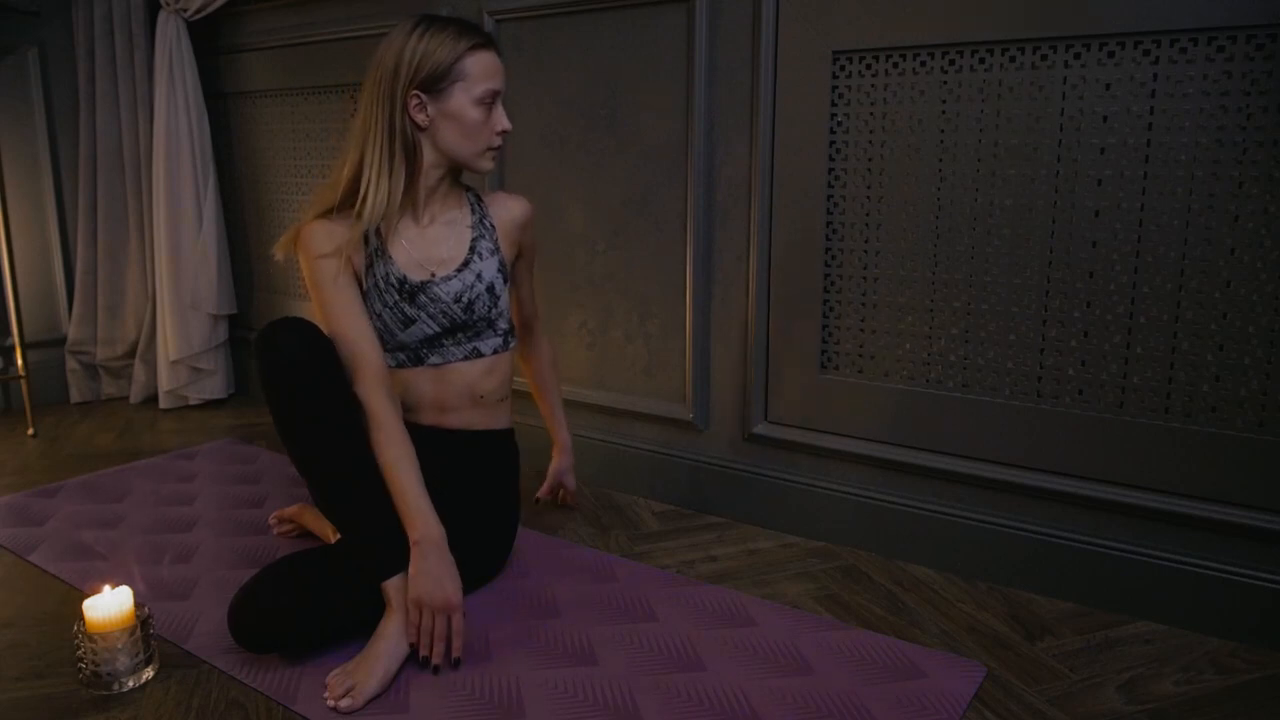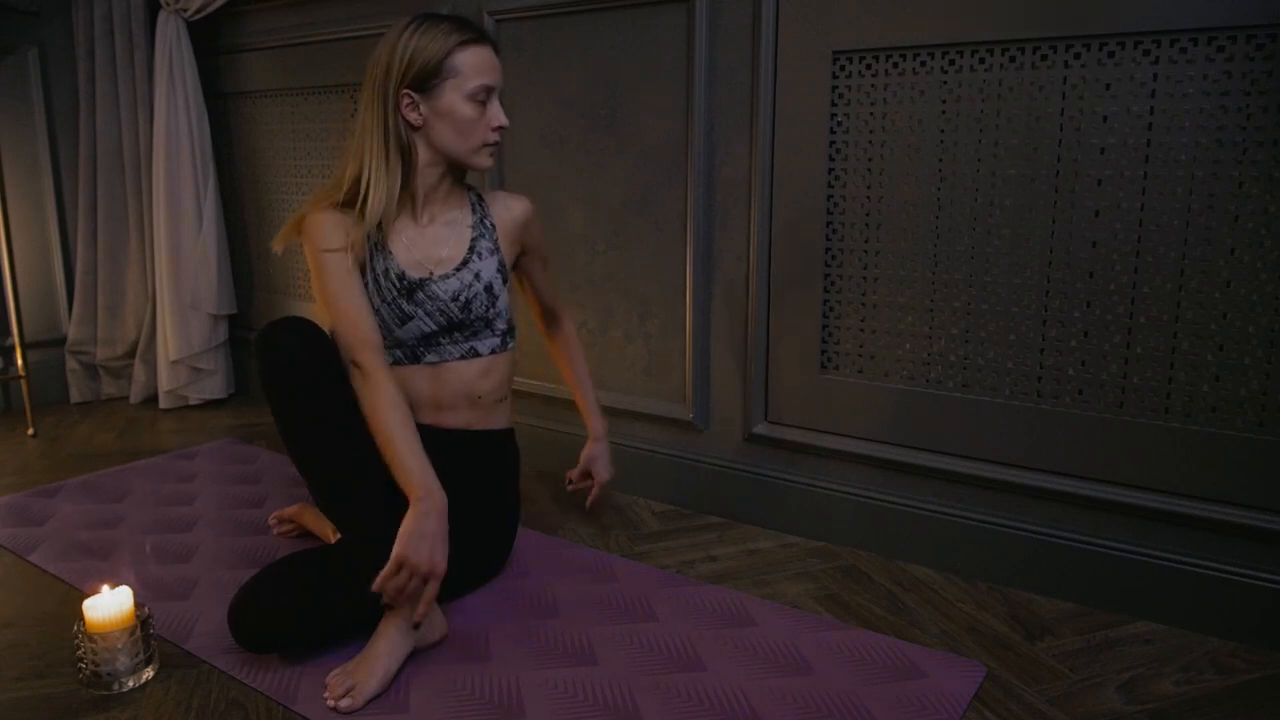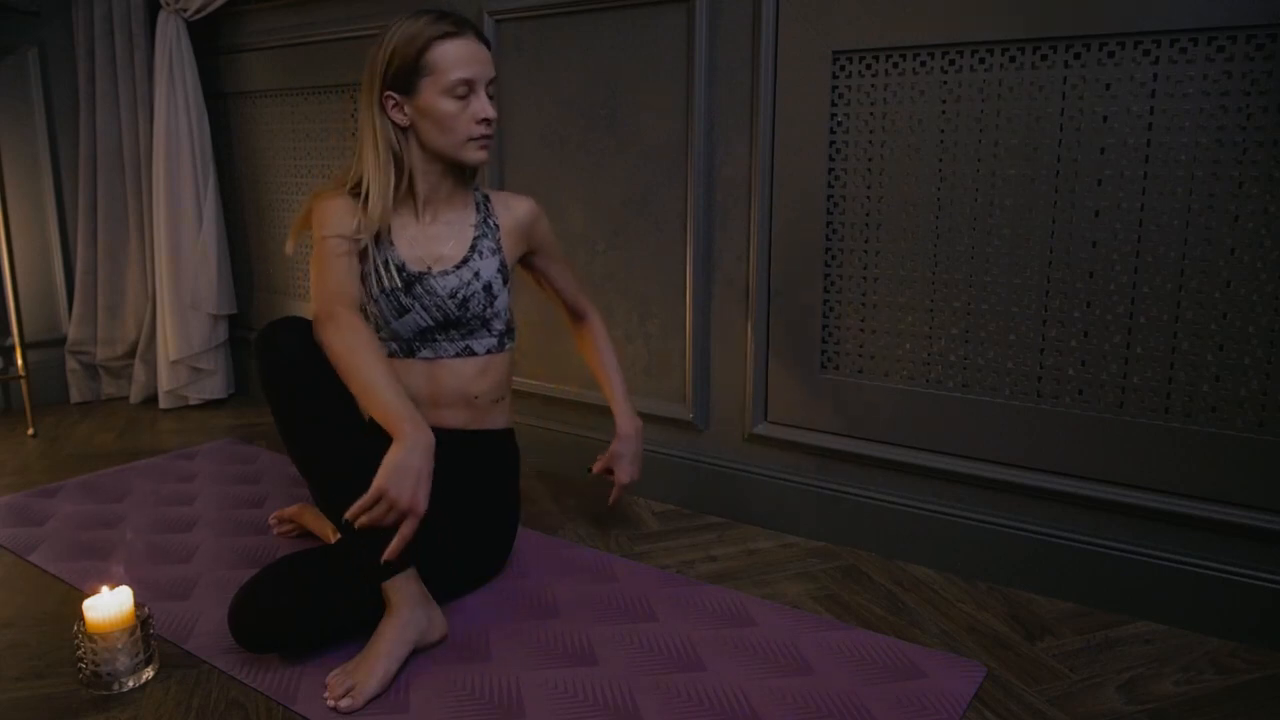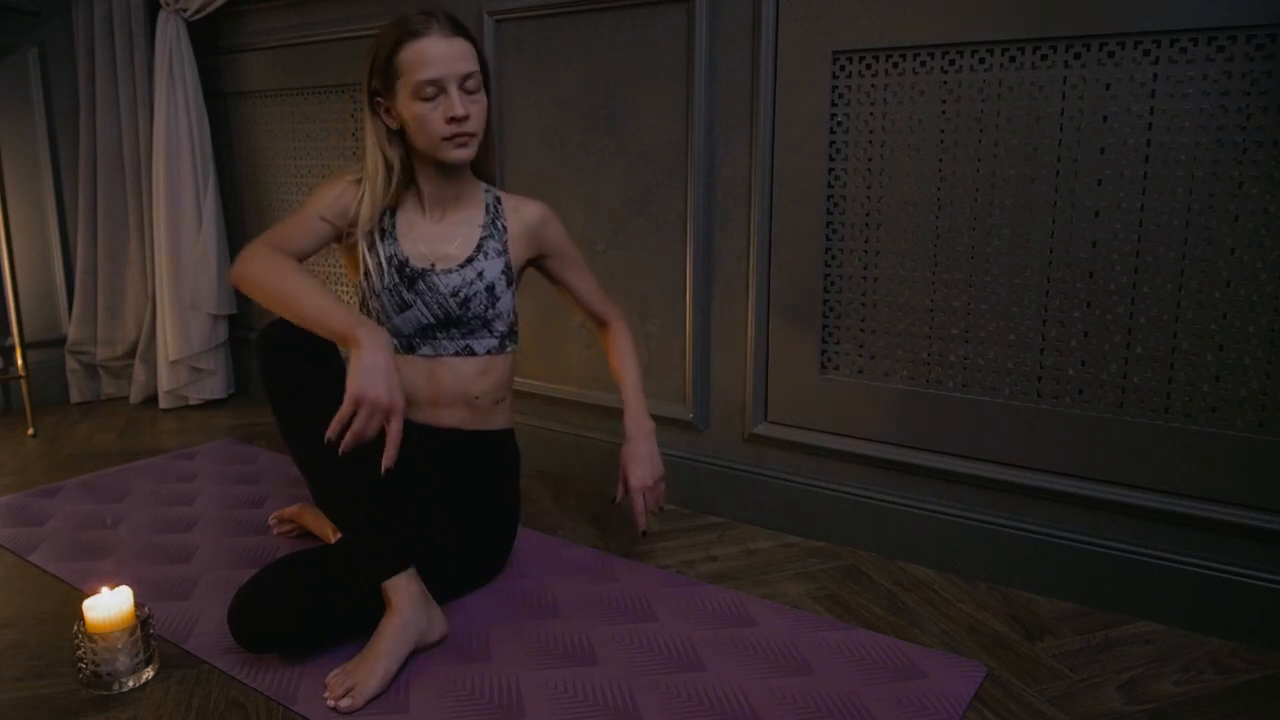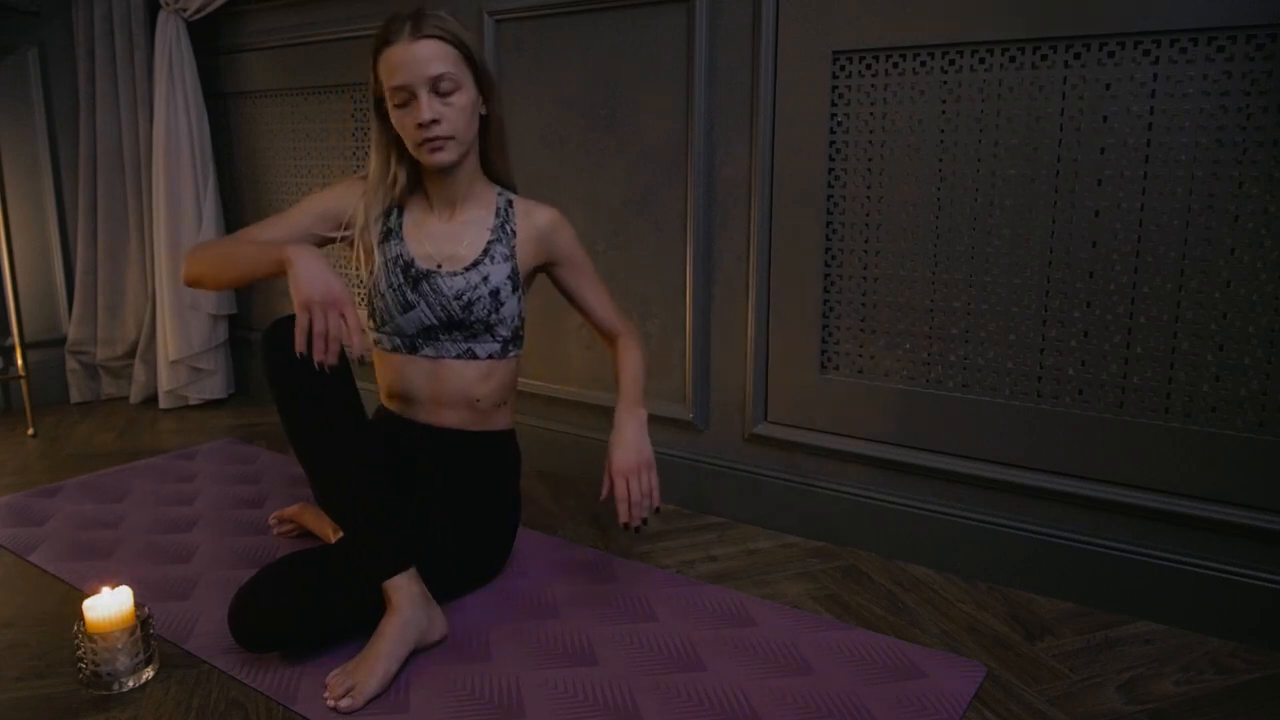
dt=0.3s
person 1, frame 1
left shoulder: (509, 219)
right shoulder: (335, 237)
right elbow: (371, 391)
left wrist: (562, 446)
right wrist: (423, 541)
left hip: (477, 486)
right hip: (387, 466)
left knee: (263, 615)
right knee: (286, 342)
left ankle: (348, 524)
right ankle: (380, 555)
person 1, frame 2
left shoulder: (509, 218)
right shoulder: (339, 227)
left elbow: (555, 321)
right elbow: (364, 364)
left wrist: (597, 432)
right wrist: (422, 499)
left hip: (478, 484)
right hip: (390, 468)
left knee: (264, 616)
right knee: (288, 341)
left ankle: (348, 524)
right ankle: (363, 525)
person 1, frame 3
left shoulder: (513, 218)
right shoulder: (344, 214)
left elbow: (582, 315)
right elbow: (336, 322)
left wrist: (626, 426)
right wrist: (408, 436)
left hip: (476, 482)
right hip: (391, 457)
left knee: (262, 616)
right knee: (284, 340)
left ankle: (347, 518)
right ankle: (364, 524)
person 1, frame 4
left shoulder: (523, 221)
right shoulder: (358, 204)
left elbow: (610, 322)
right elbow: (252, 263)
left wrist: (638, 431)
right wrist: (359, 334)
left hip: (475, 482)
right hip: (388, 459)
left knee: (262, 617)
right knee: (286, 339)
left ankle: (349, 522)
person 1, frame 5
left shoulder: (533, 225)
right shoulder: (363, 206)
left elbow: (621, 335)
right elbow: (199, 263)
left wrist: (629, 419)
right wrist: (297, 256)
left hip: (475, 483)
right hip: (387, 457)
left knee: (262, 615)
right knee: (289, 338)
left ankle: (349, 525)
right ankle: (355, 520)
